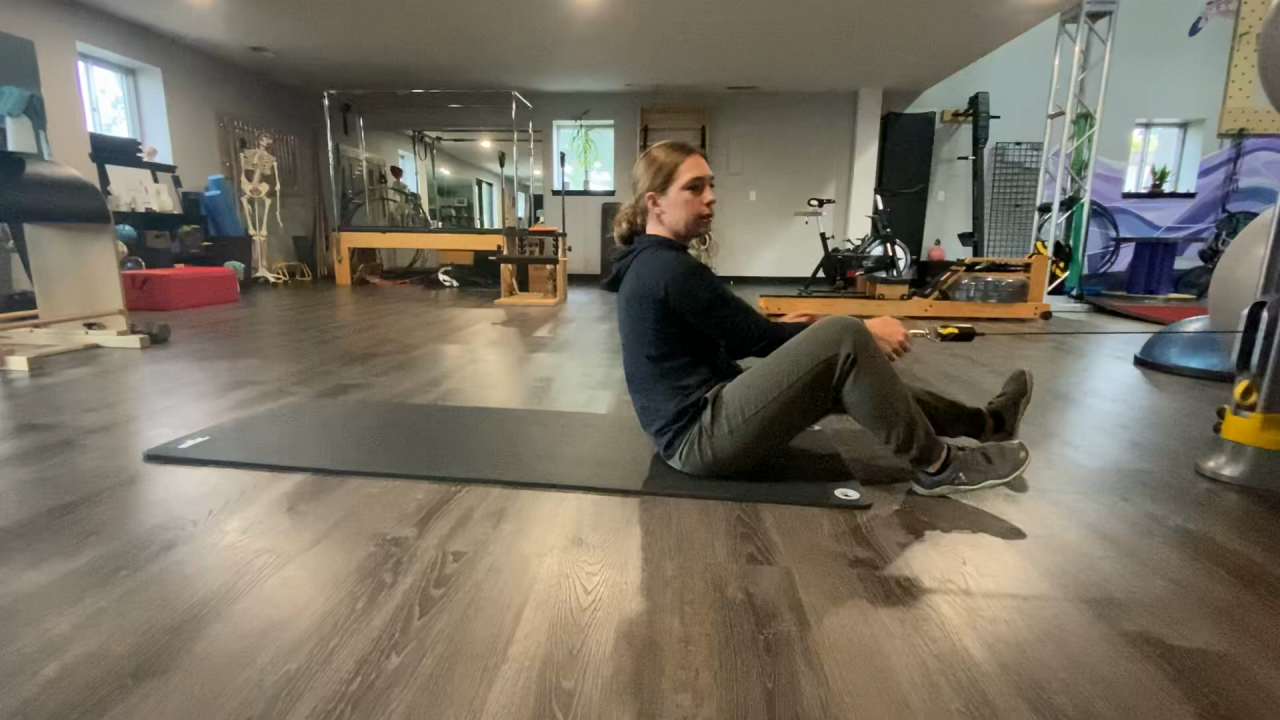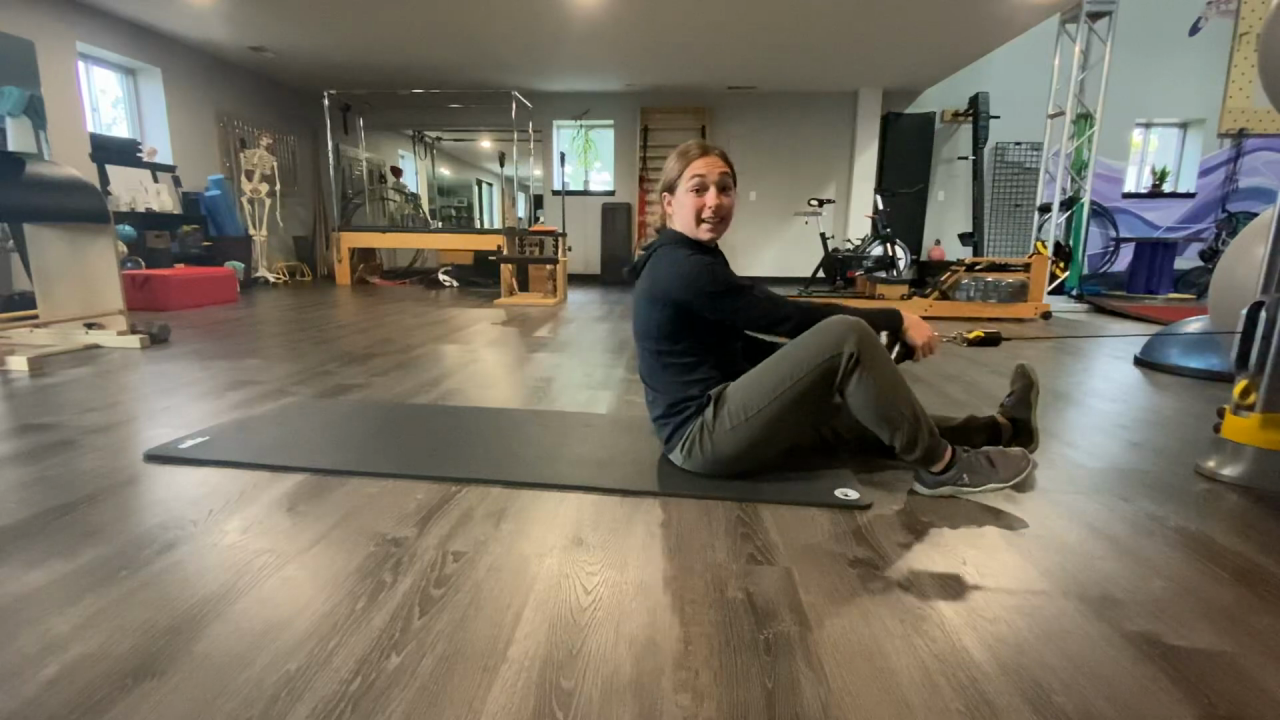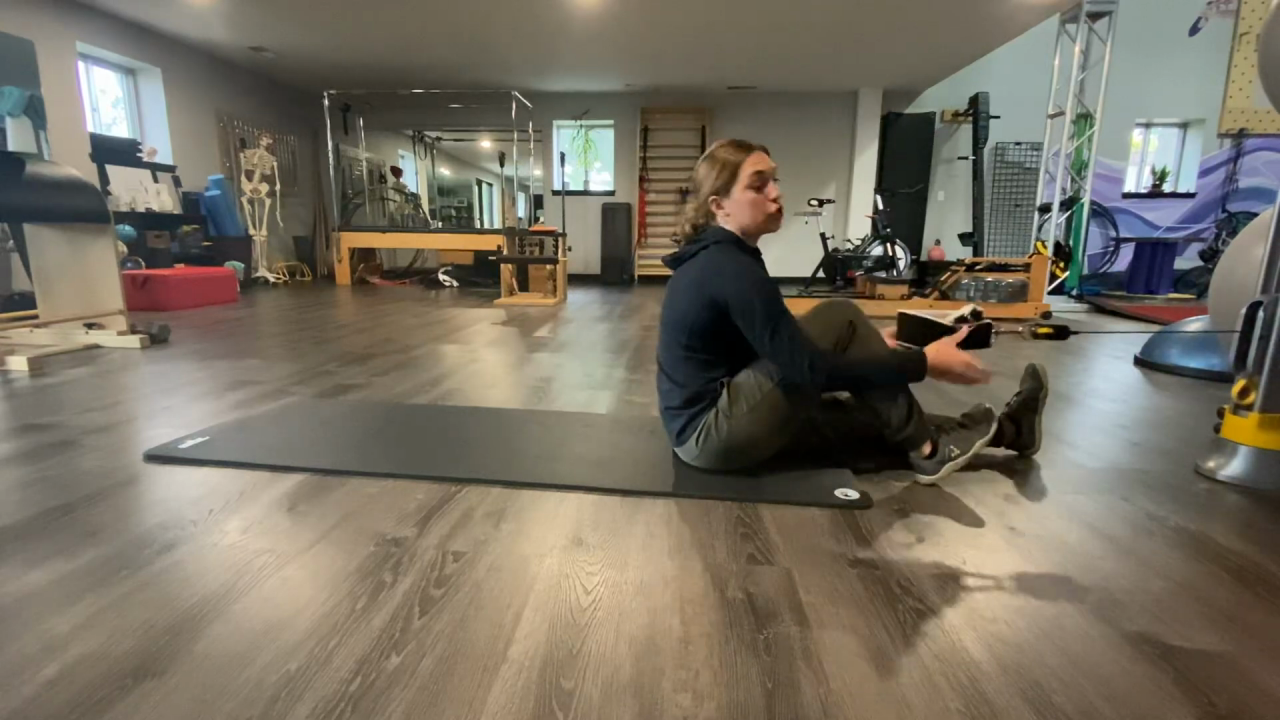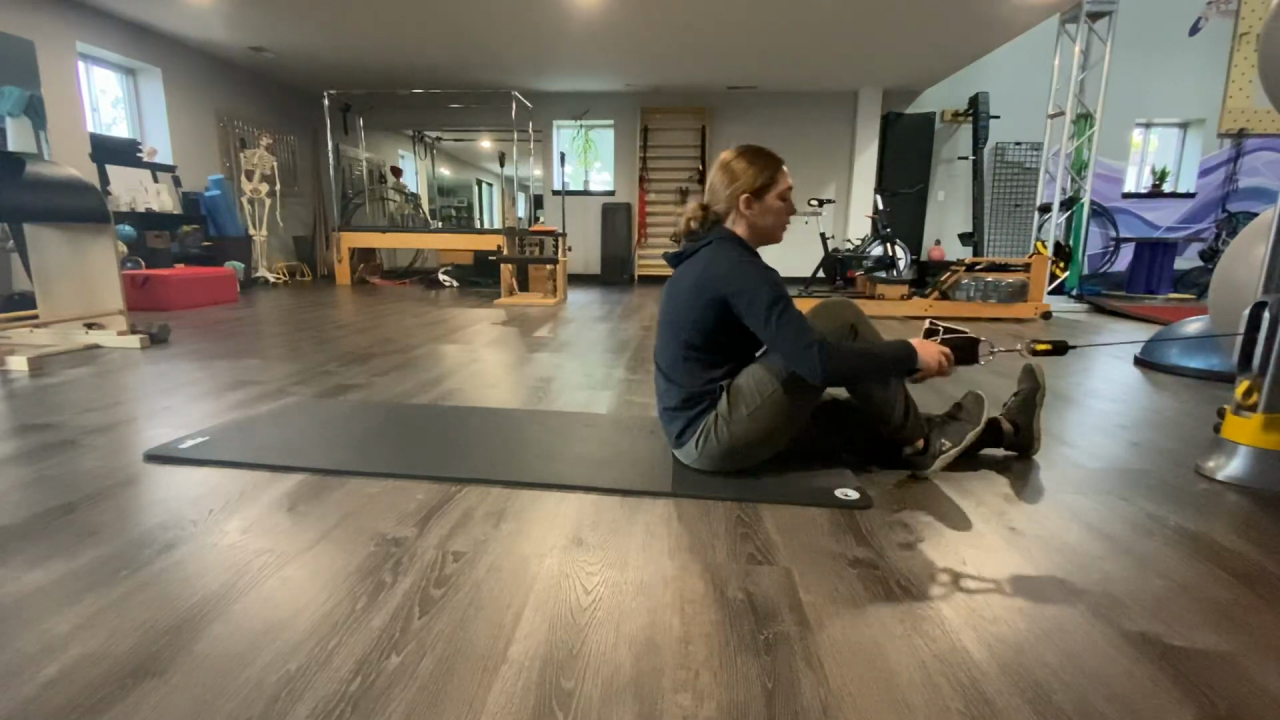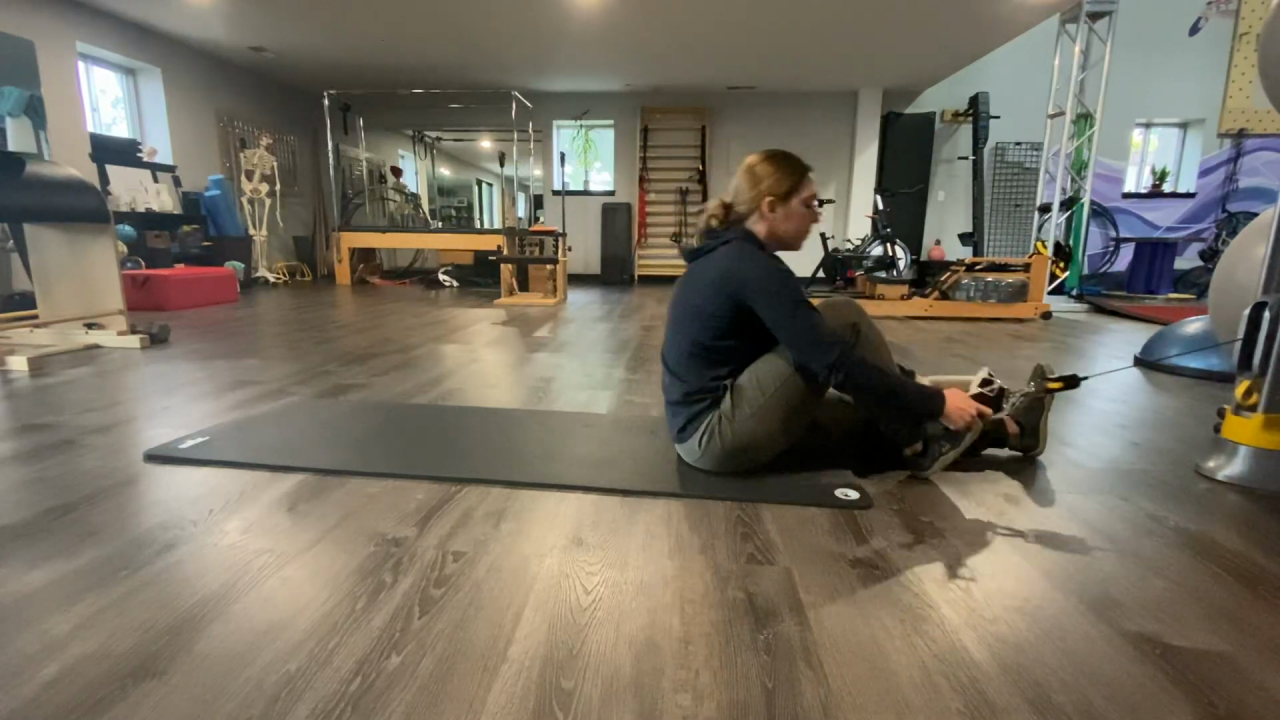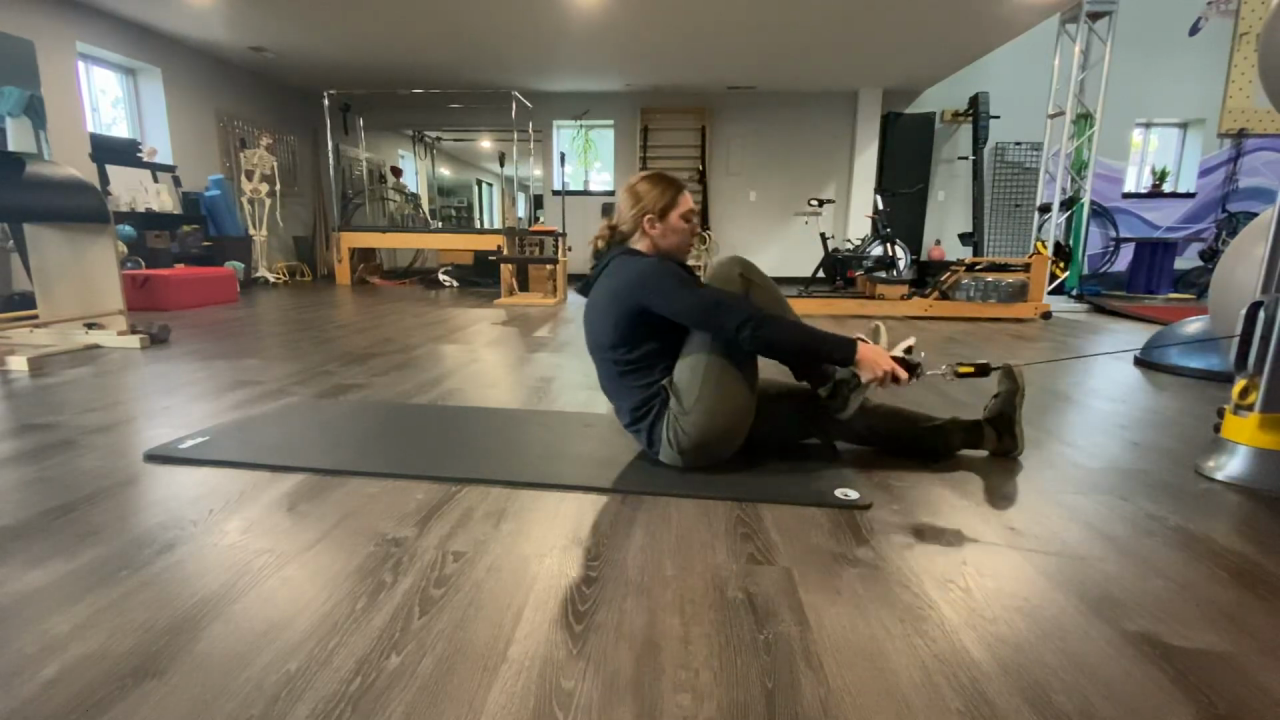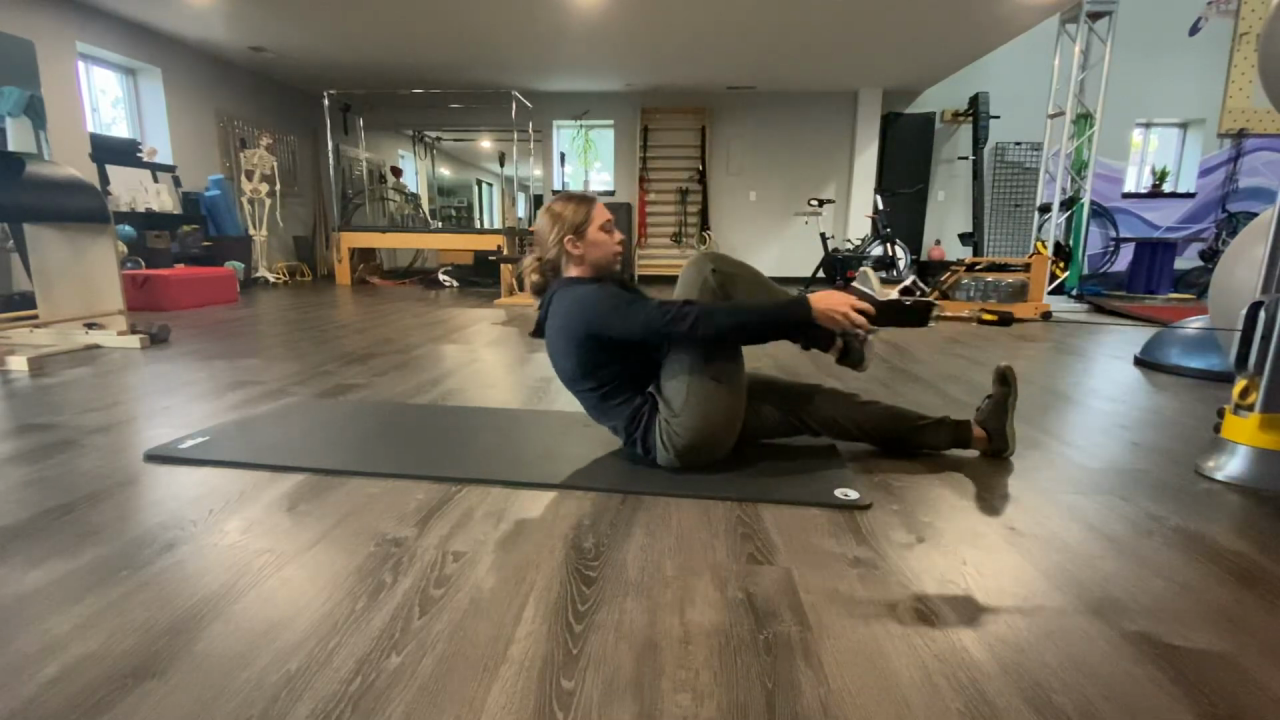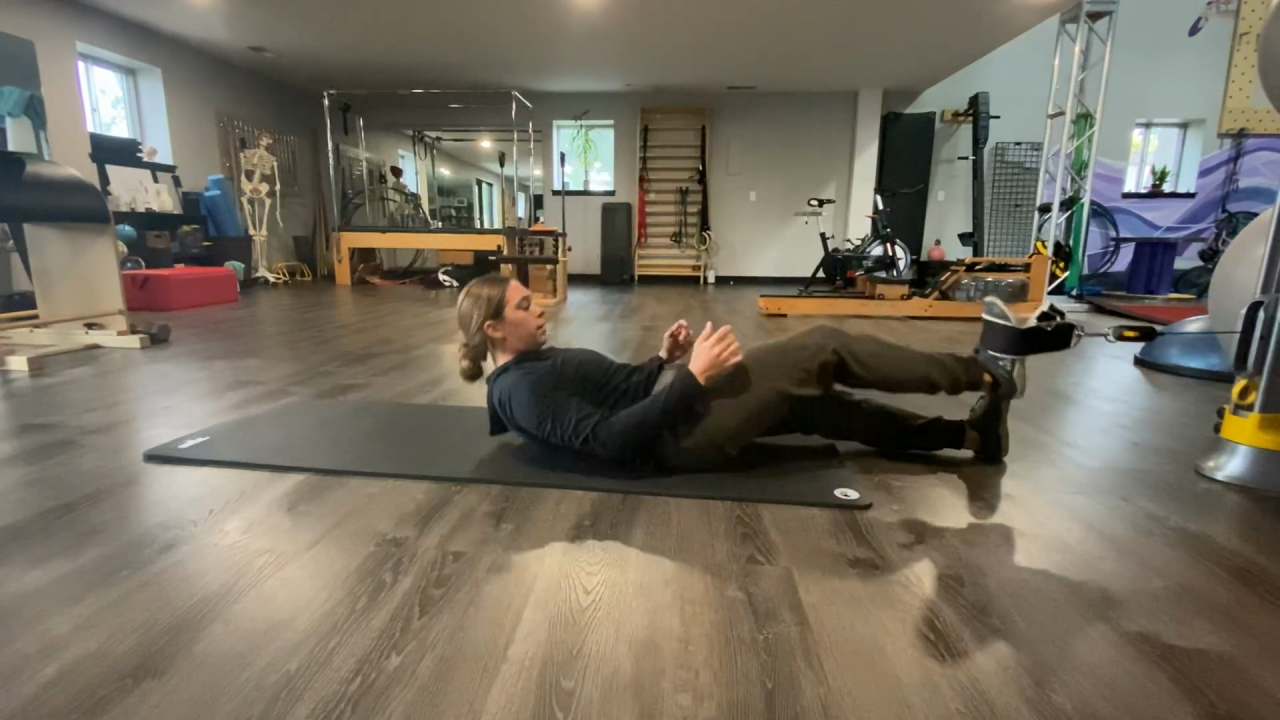
dt=0.7s
person 1, frame 1
left shoulder: (654, 263)
right shoulder: (670, 270)
right elbow: (761, 337)
left wrist: (787, 330)
right wrist: (866, 333)
left hip: (704, 421)
right hip: (701, 441)
left knee: (843, 384)
right knee: (843, 338)
left ankle: (987, 421)
right ankle: (937, 464)
person 1, frame 2
left shoulder: (698, 258)
right shoulder: (684, 269)
left elbow: (737, 344)
right elbow: (785, 316)
left wrist: (815, 360)
right wrist: (895, 321)
left hip: (718, 419)
right hip: (702, 437)
right knee: (846, 336)
left ankle: (1000, 429)
right ankle: (941, 465)
person 1, frame 3
left shoulder: (716, 254)
right shoulder: (732, 270)
left elbow: (786, 347)
right elbow: (809, 370)
left wrist: (866, 345)
right wrist: (923, 363)
left hip: (710, 422)
right hip: (714, 433)
left knee: (863, 413)
right knee: (840, 317)
left ankle: (1004, 430)
right ankle: (927, 449)
person 1, frame 4
left shoulder: (713, 255)
right shoulder: (736, 268)
left elbow: (794, 343)
right elbow: (817, 362)
left wrist: (894, 358)
right wrist: (908, 355)
left hip: (704, 423)
right hip: (713, 435)
left knee: (863, 415)
right knee: (839, 317)
left ankle: (1003, 431)
right ankle: (921, 444)
person 1, frame 5
left shoulder: (731, 256)
right shoulder: (753, 268)
left elbow: (812, 348)
right elbow: (834, 363)
left wrist: (908, 381)
right wrist: (934, 402)
left hip: (710, 423)
right hip: (716, 436)
left knee: (869, 414)
right knee: (841, 317)
left ankle: (1008, 431)
right ankle: (921, 445)
person 1, frame 6
left shoulder: (634, 270)
right shoulder: (645, 276)
left elbow: (725, 322)
right elbow: (743, 325)
right wrist: (850, 353)
left hip: (681, 421)
right hip: (685, 432)
left knee: (824, 408)
right knee: (732, 275)
left ankle: (983, 433)
right ankle: (832, 384)
person 1, frame 7
left shoulder: (587, 295)
right shoulder: (585, 303)
left elbow: (668, 333)
right elbow: (695, 322)
left wrist: (776, 322)
right wrist: (805, 310)
left hip: (680, 417)
right hip: (682, 437)
left knee: (814, 402)
right knee: (706, 272)
left ankle: (975, 433)
right ankle: (836, 341)
person 1, frame 8
left shoulder: (533, 366)
right shoulder: (524, 390)
right elbow: (614, 439)
left wrist: (663, 361)
right wrist: (694, 378)
left hip: (675, 410)
right hip: (682, 436)
left knee: (813, 403)
right knee: (823, 347)
left ankle: (965, 435)
right ankle: (980, 376)
